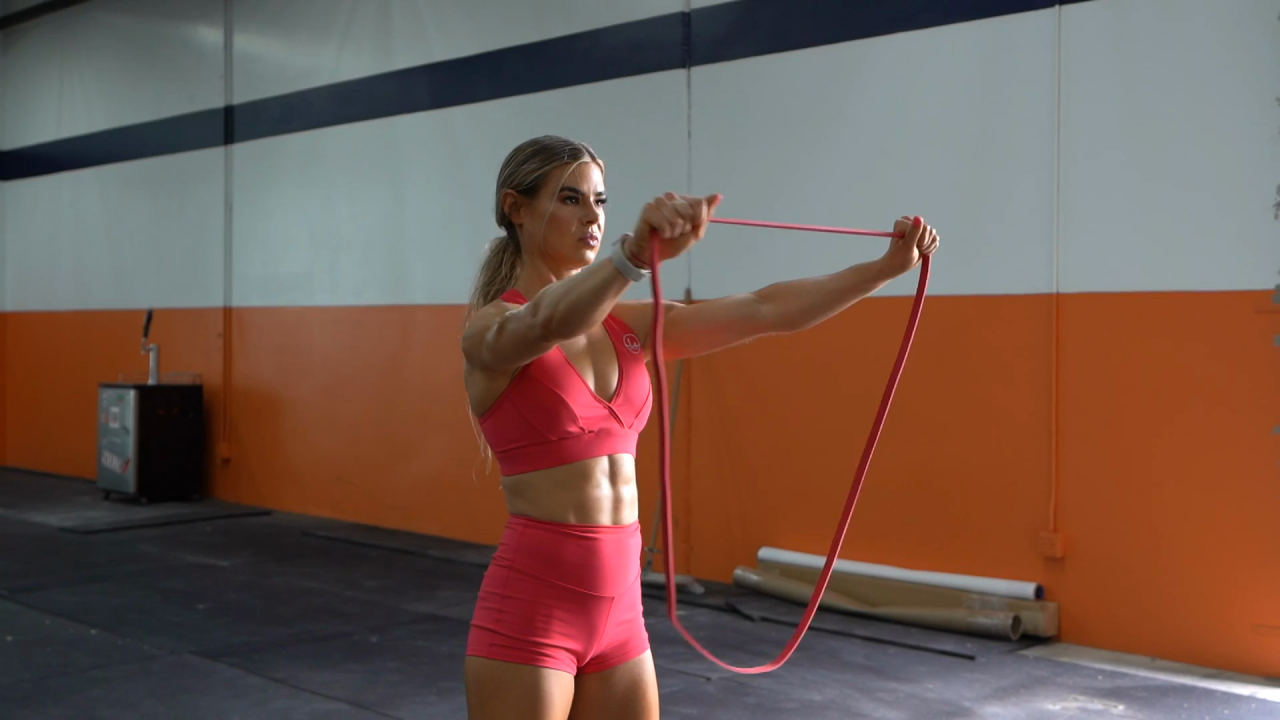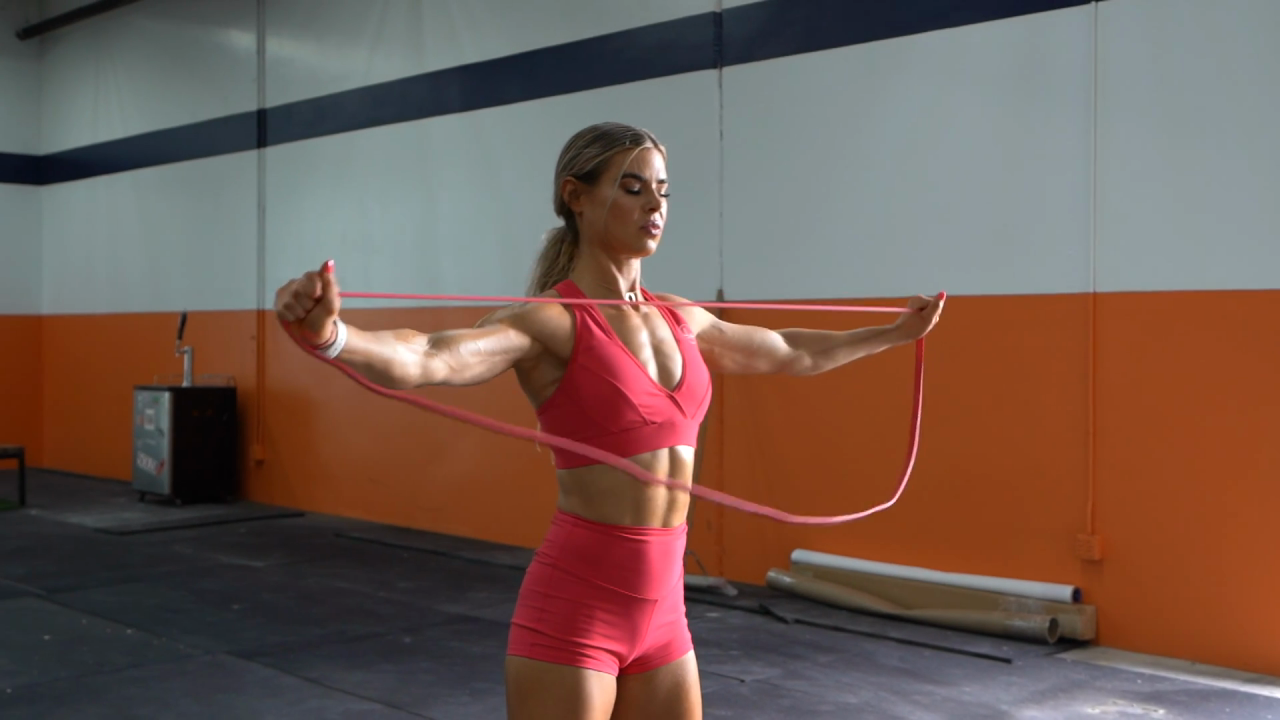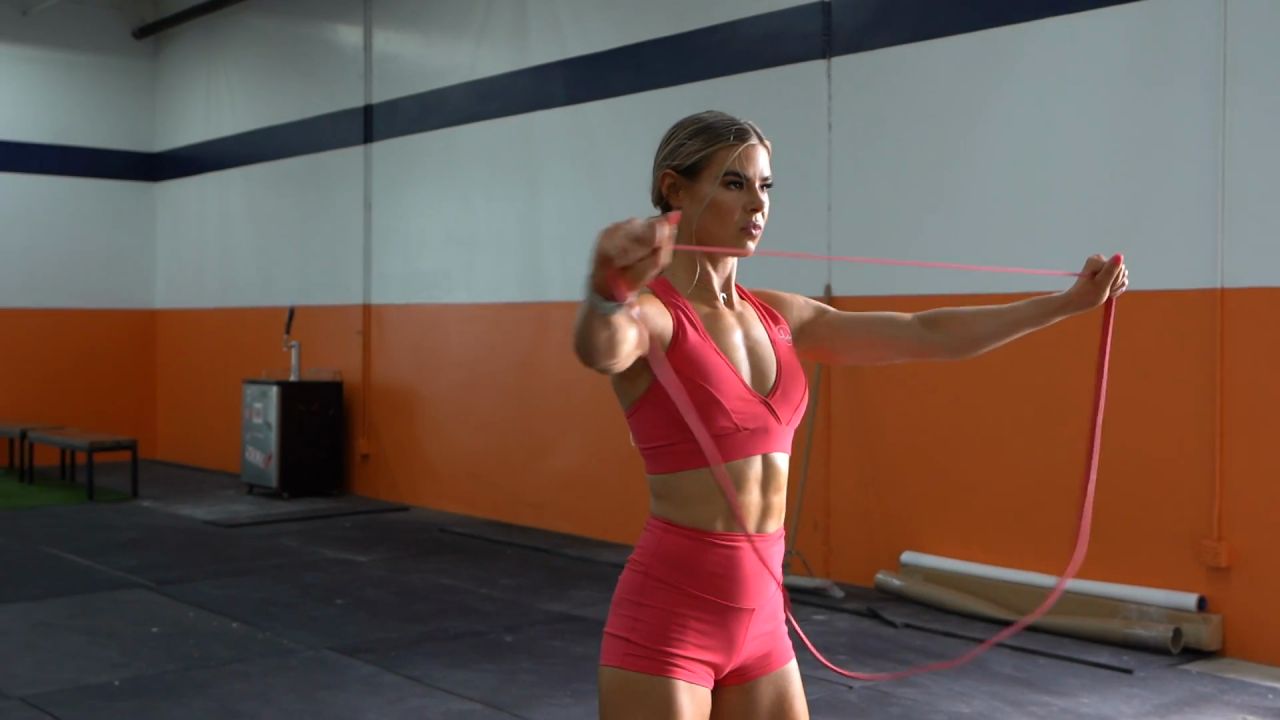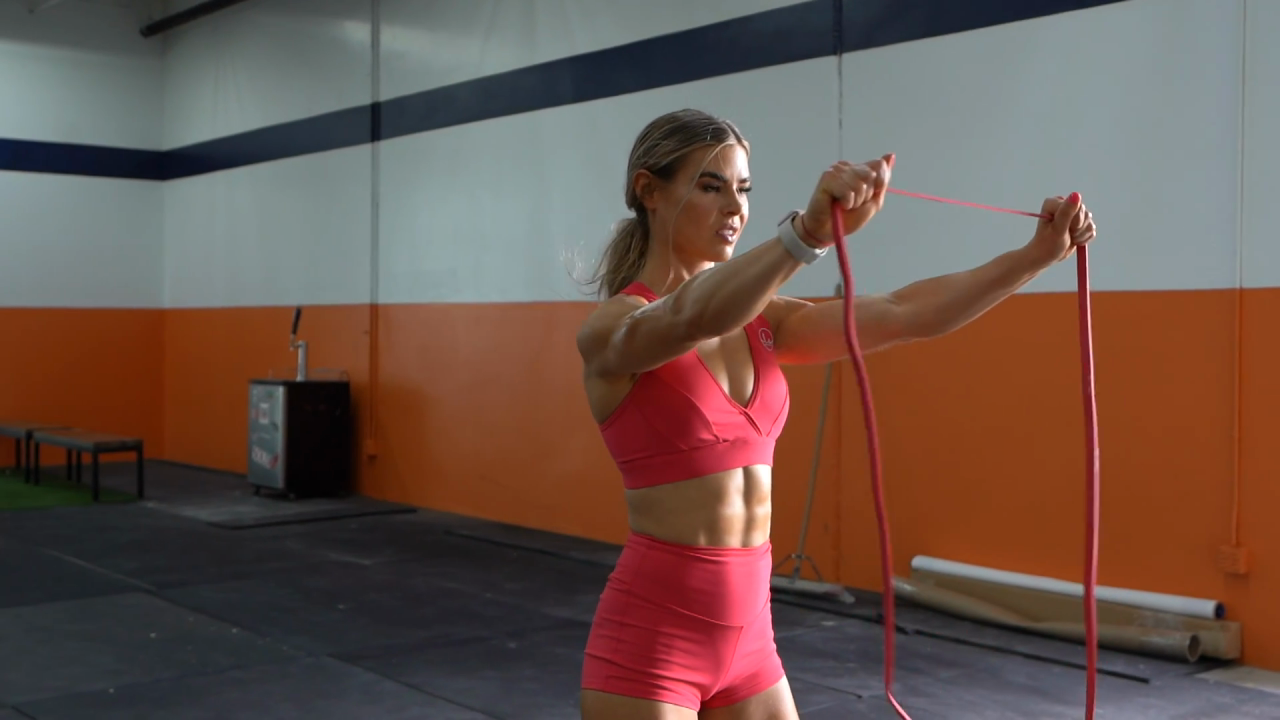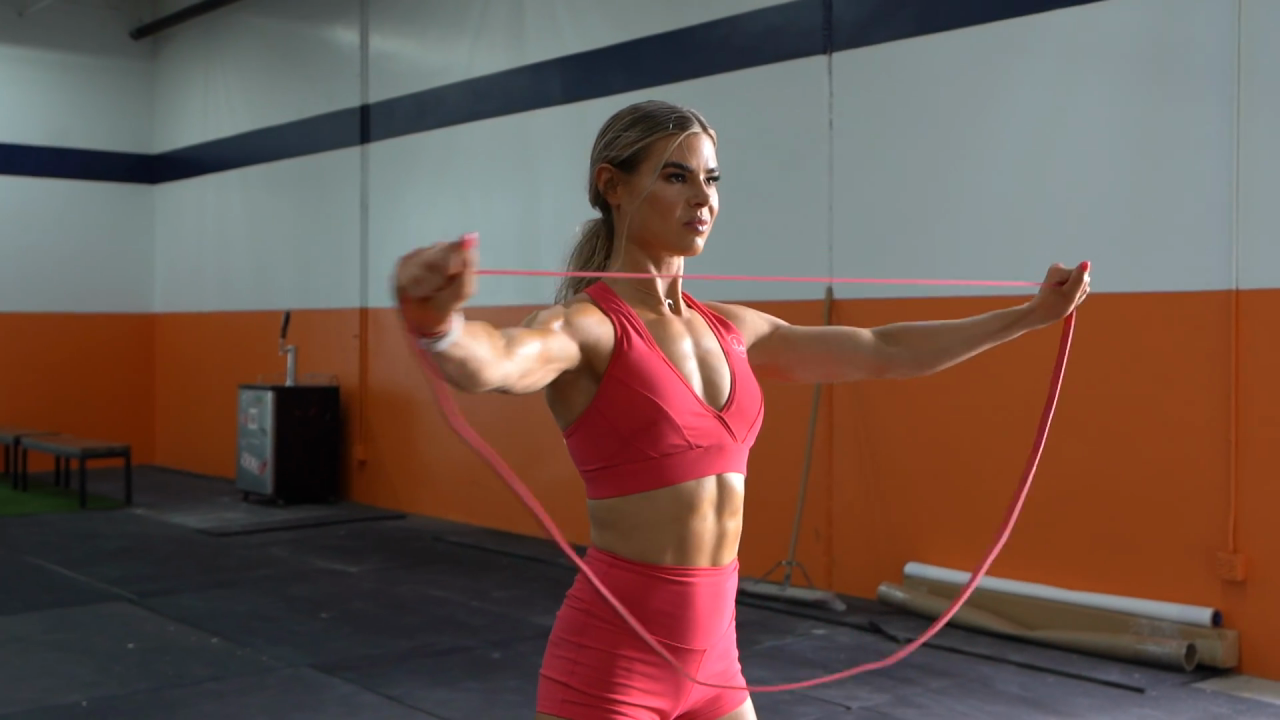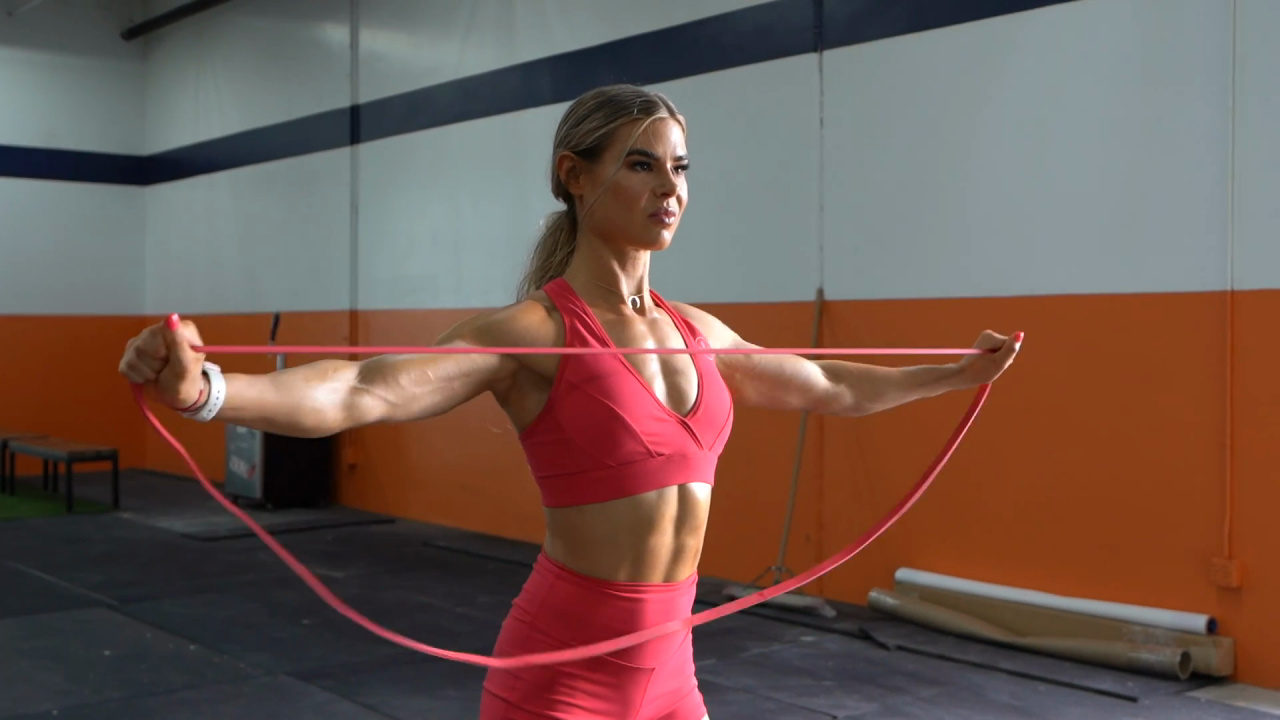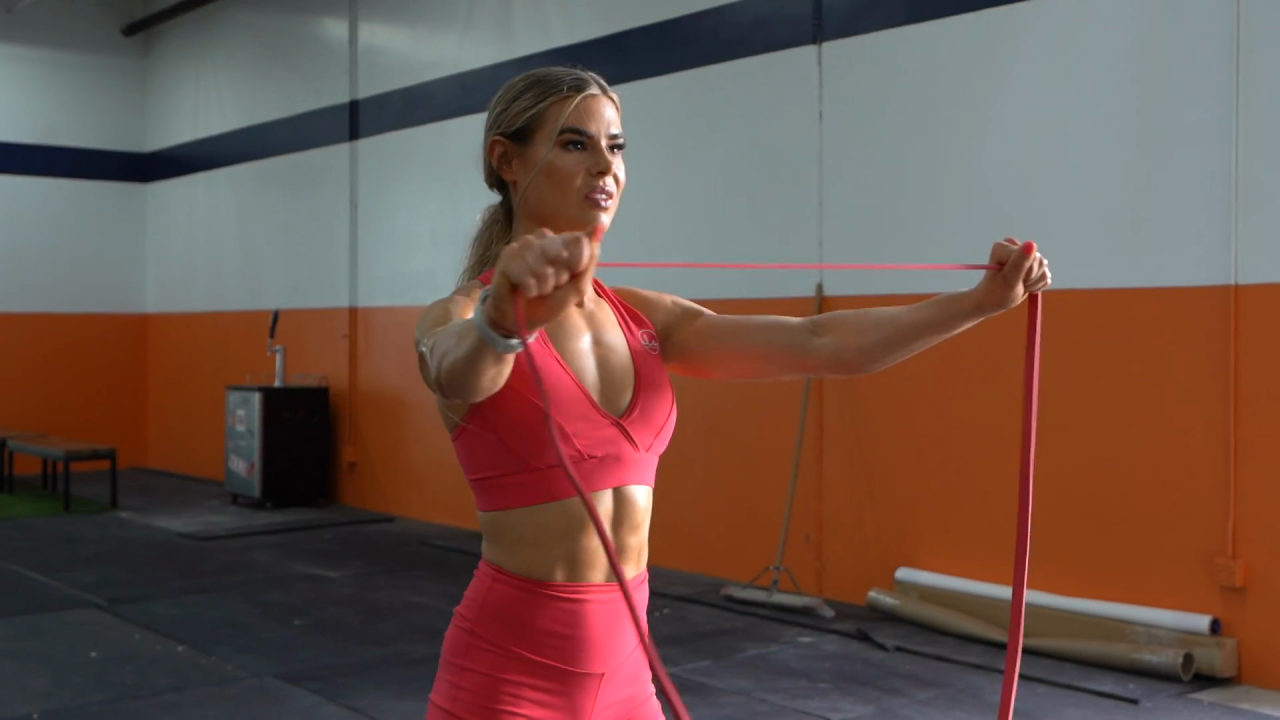
dt=0.7s
person 1, frame 1
left shoulder: (626, 324)
right shoulder: (493, 327)
left elbow: (765, 311)
right elbow: (549, 325)
left wrist: (888, 265)
right wrist: (636, 253)
left hip: (615, 611)
right hip: (528, 614)
person 1, frame 2
left shoulder: (676, 317)
right shoulder: (549, 321)
left elbow: (788, 352)
right elbow: (426, 361)
left wrist: (896, 335)
right wrist: (328, 336)
left hip: (660, 609)
right hip: (571, 611)
person 1, frame 3
left shoulder: (778, 317)
right shoulder: (644, 316)
left elbow: (926, 336)
right elbow: (599, 347)
left wrist: (1071, 299)
right wrist: (608, 289)
left hip: (755, 621)
right hip: (661, 624)
person 1, frame 4
left shoulder: (760, 323)
right shoulder: (614, 326)
left elbow: (906, 313)
right elbow: (697, 318)
left wrist: (1036, 254)
right wrist: (809, 235)
left hip: (746, 641)
right hip: (649, 643)
person 1, frame 5
left shoulder: (726, 331)
right shoulder: (581, 328)
left elbow: (888, 352)
right elbow: (490, 361)
left wrist: (1031, 313)
right wrist: (435, 323)
left hip: (708, 659)
right hip: (608, 663)
person 1, frame 6
left shoulder: (690, 332)
right shoulder: (525, 332)
left elbow: (829, 387)
right elbow: (357, 395)
left wrist: (960, 372)
right wrist: (199, 390)
person 1, frame 7
left shoulder: (645, 319)
right shoulder: (465, 319)
left elbow: (818, 344)
right elbow: (457, 371)
left wrist: (981, 301)
right wrist: (504, 317)
